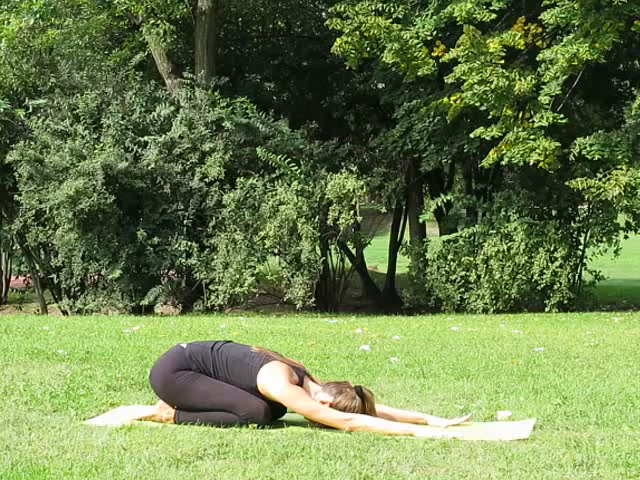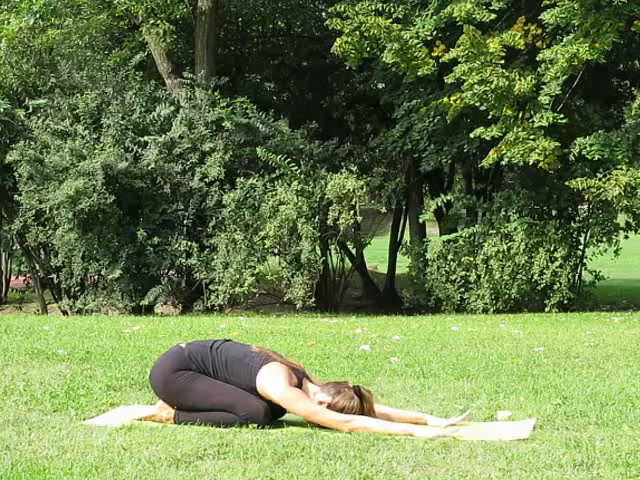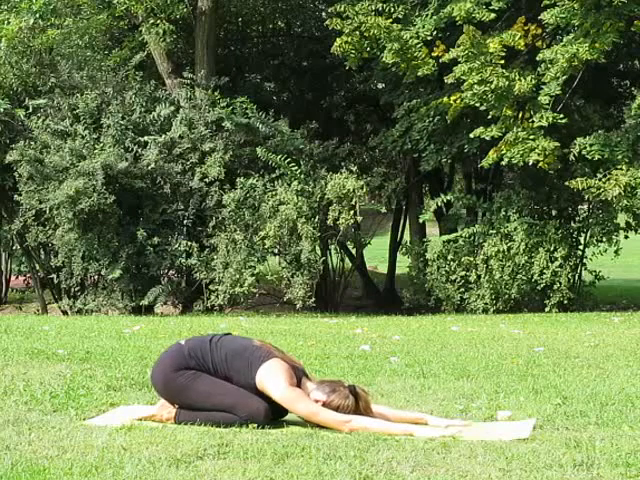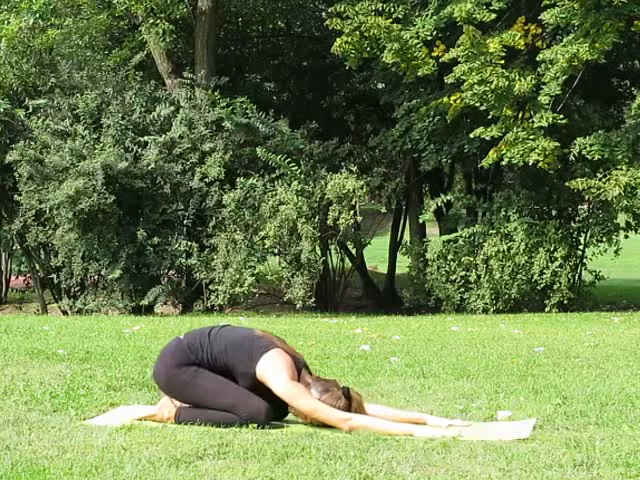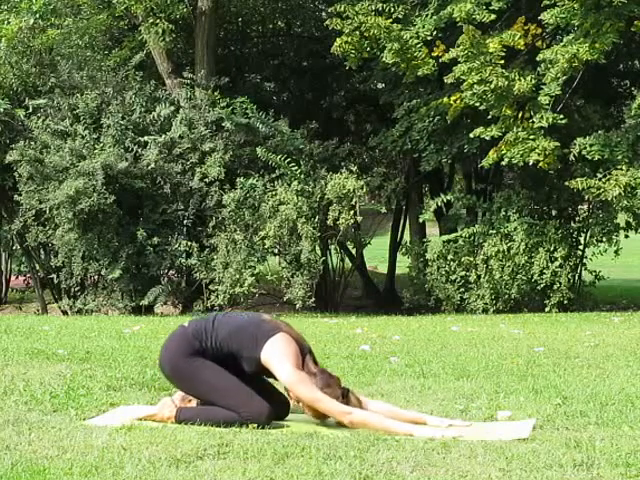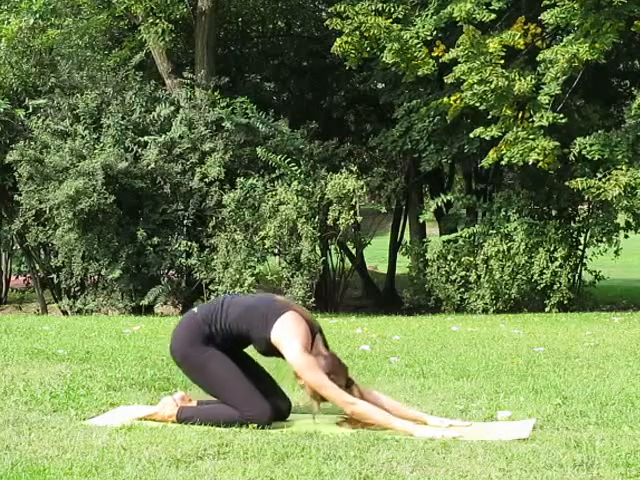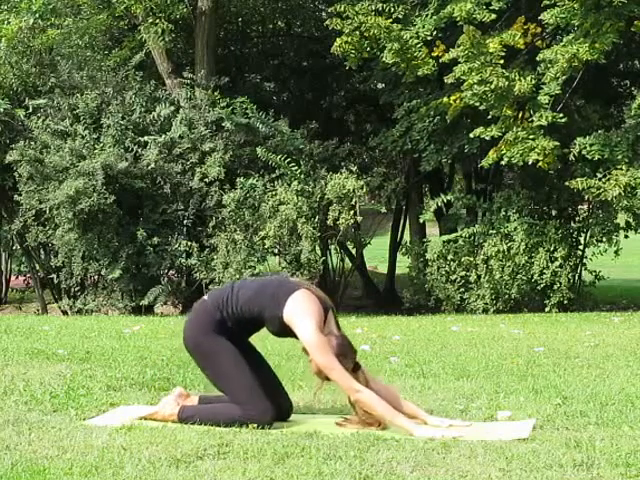
dt=0.4s
person 1, frame 1
left shoulder: (307, 383)
right shoulder: (283, 386)
left elbow: (369, 407)
right elbow: (348, 421)
left wrist: (431, 419)
right wrist: (415, 430)
left hip: (194, 360)
right hip: (172, 370)
left knee: (273, 410)
right knee: (254, 413)
left ankle: (185, 404)
right ankle: (173, 414)
person 1, frame 2
left shoulder: (304, 383)
right shoulder: (282, 388)
left elbow: (369, 407)
right elbow: (347, 422)
left wrist: (431, 418)
right wrist: (416, 430)
left hip: (193, 360)
right hip: (172, 371)
left knee: (272, 410)
right knee: (255, 413)
left ankle: (182, 404)
right ankle: (173, 414)
person 1, frame 3
left shoulder: (305, 384)
right shoulder: (283, 387)
left elbow: (368, 407)
right elbow: (346, 423)
left wrist: (430, 418)
right wrist: (415, 431)
left hip: (195, 359)
right hip: (173, 368)
left knee: (276, 409)
right knee: (257, 413)
left ankle: (188, 402)
right ankle: (174, 414)
person 1, frame 4
left shoulder: (304, 379)
right shoulder: (284, 381)
left elbow: (363, 406)
right elbow: (345, 420)
left wrist: (429, 418)
right wrist: (416, 431)
left hip: (200, 359)
right hip: (175, 364)
left knee: (276, 409)
right knee: (256, 413)
left ankle: (190, 402)
right ankle: (174, 413)
person 1, frame 5
left shoulder: (307, 366)
right shoulder: (289, 369)
left elbow: (363, 402)
right elbow: (346, 414)
left wrist: (428, 418)
right wrist: (414, 430)
left hip: (208, 352)
right hip: (182, 352)
left knee: (277, 408)
right knee: (257, 413)
left ankle: (191, 402)
right ankle: (175, 413)
person 1, frame 6
left shoulder: (316, 347)
right shoulder: (298, 351)
left elbow: (367, 393)
right elbow: (350, 404)
left wrist: (428, 418)
right wrist: (414, 429)
left hip: (217, 340)
right hip: (193, 339)
left knee: (279, 408)
right knee: (258, 414)
left ankle: (189, 403)
right ankle: (175, 412)
person 1, frame 7
left shoulder: (327, 326)
right shoulder: (311, 329)
left elbow: (368, 380)
right elbow: (355, 390)
left wrist: (427, 417)
right wrist: (414, 428)
left hip: (228, 329)
right hip: (206, 327)
left knee: (281, 408)
right knee: (260, 414)
left ankle: (189, 399)
right ankle: (176, 411)
